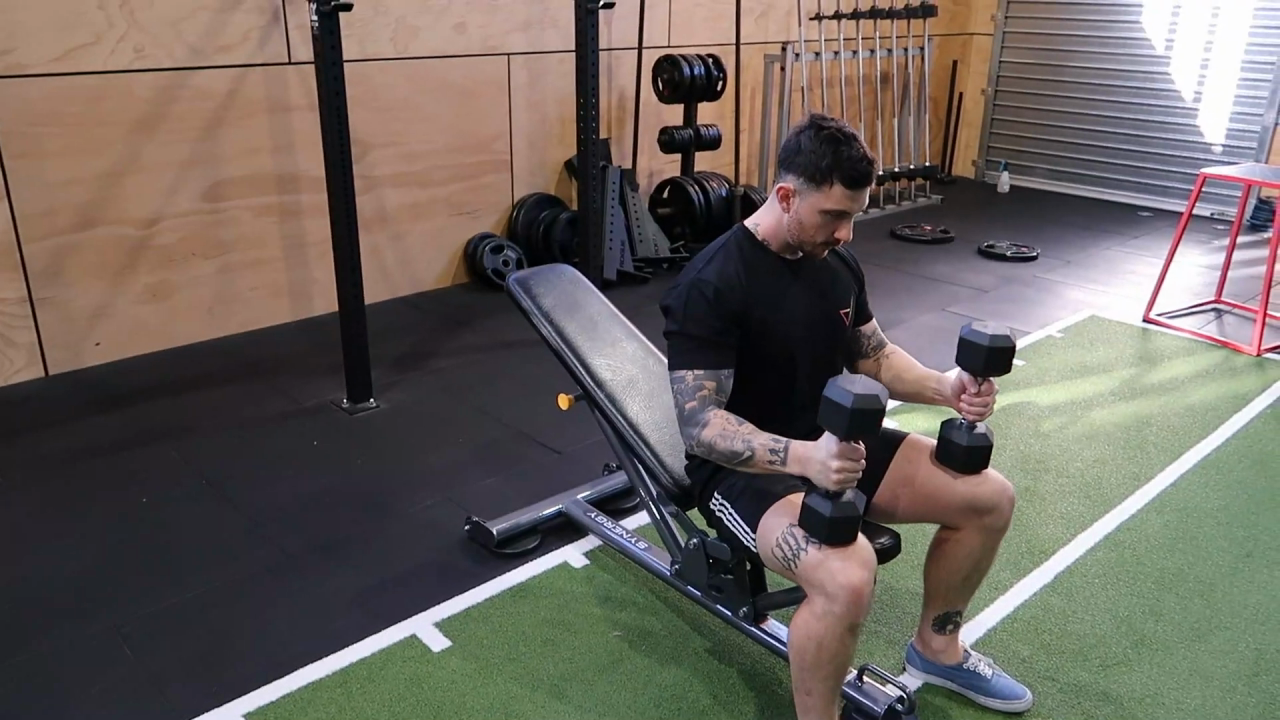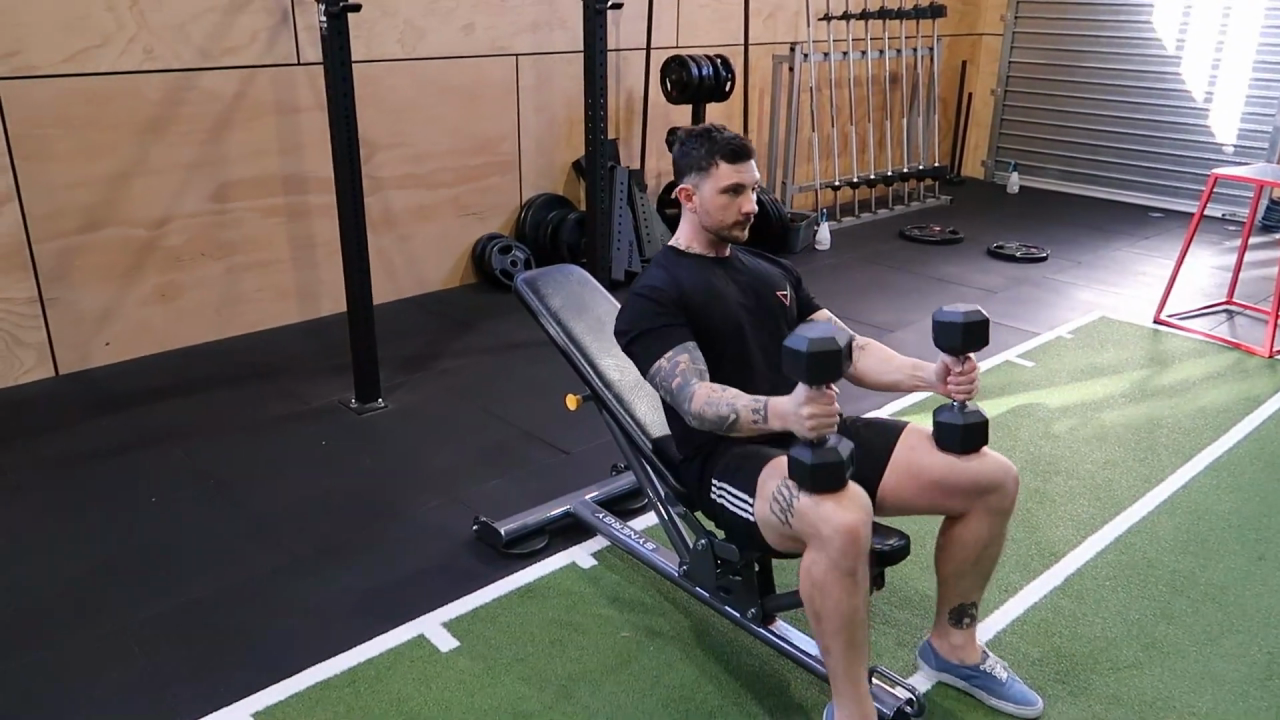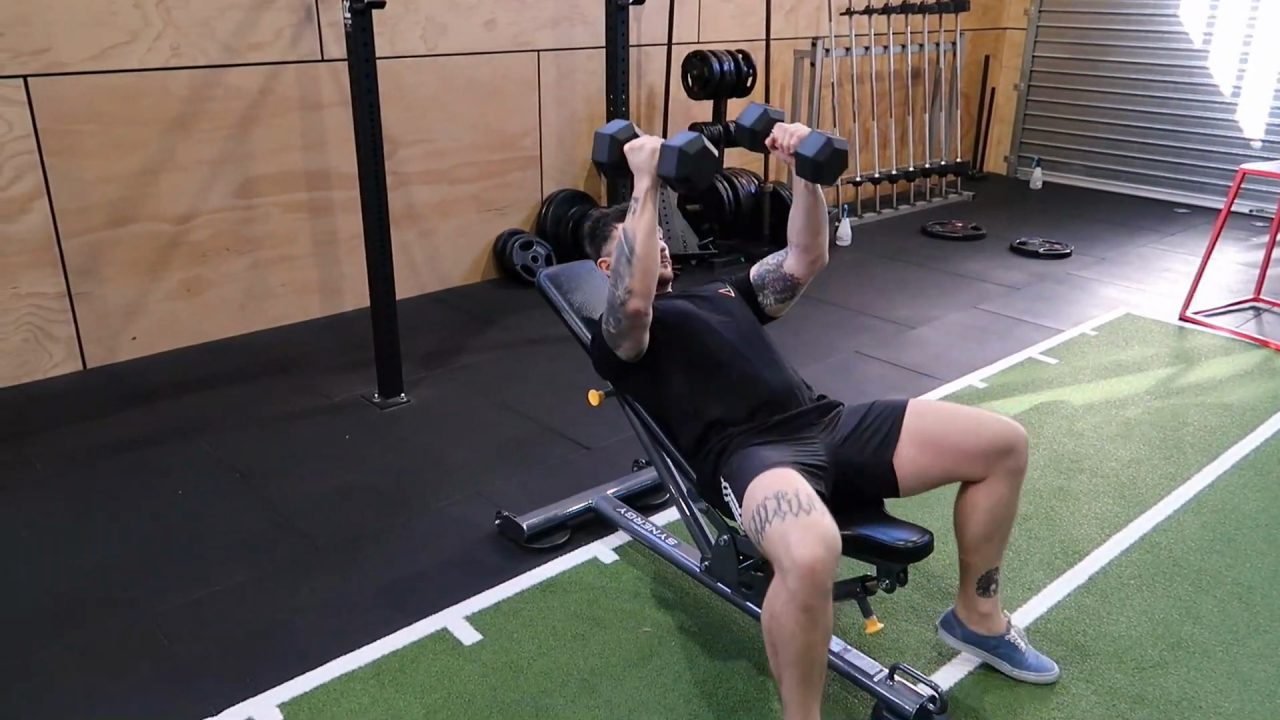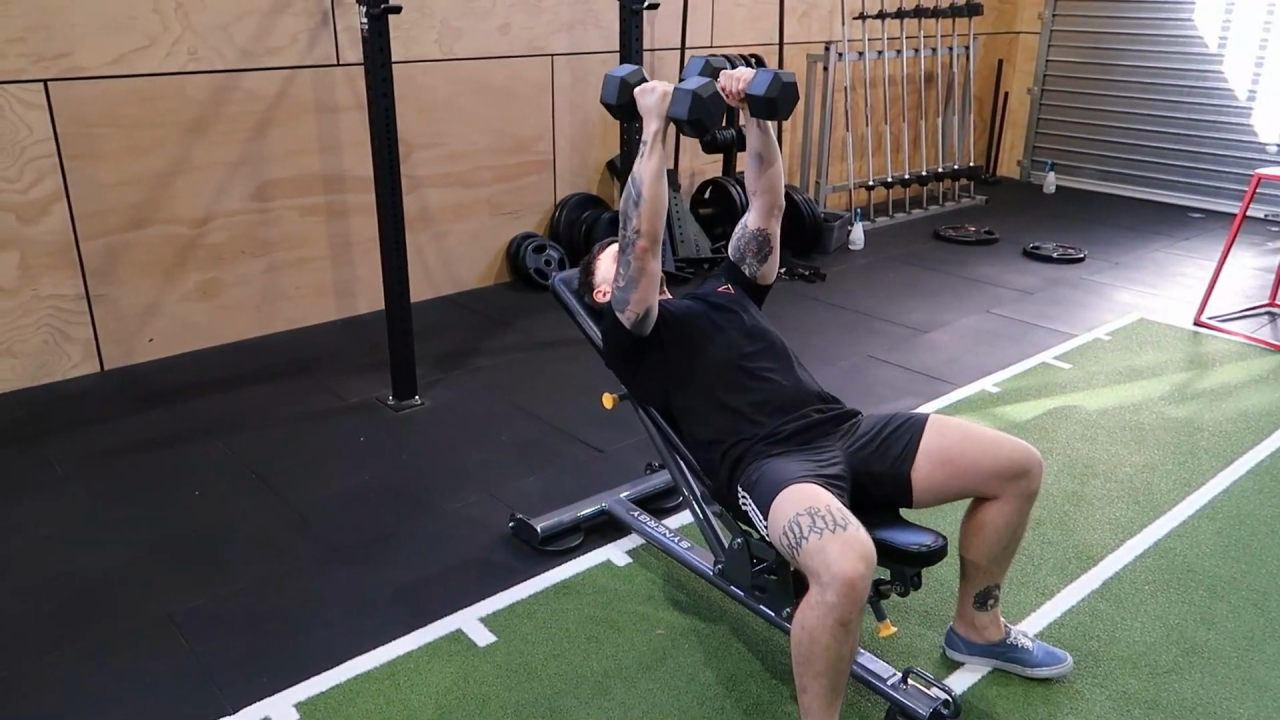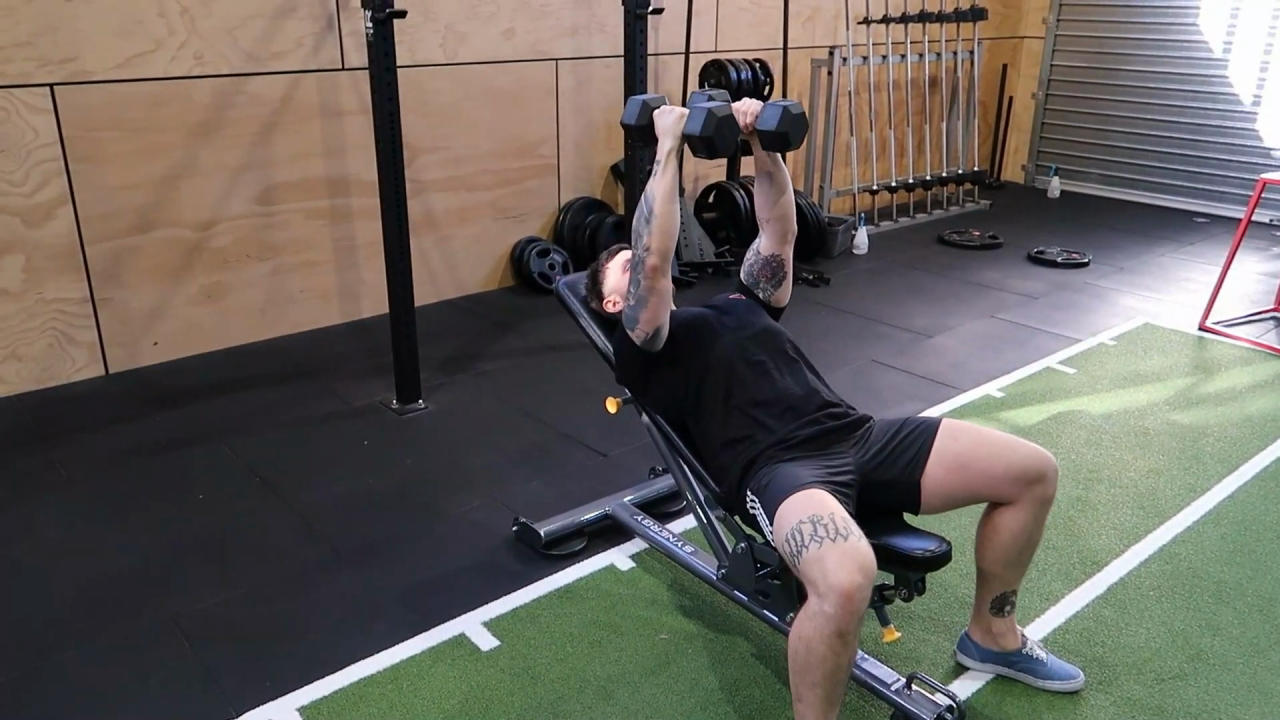
dt=0.7s
person 1, frame 1
left shoulder: (835, 264)
right shoulder: (712, 284)
left elbow: (874, 358)
right elbow: (699, 425)
left wrist: (945, 387)
right wrist: (803, 459)
left hip: (829, 445)
right hip: (745, 469)
left knee: (989, 498)
right knee: (846, 579)
left ankle: (937, 647)
person 1, frame 2
left shoulder: (769, 269)
right shoulder: (656, 293)
left elbow: (848, 351)
right elbow: (696, 404)
left wrist: (929, 375)
right wrist: (782, 410)
left hip: (818, 438)
right hip: (735, 465)
left knee: (993, 478)
right knee: (843, 519)
left ankle: (951, 645)
person 1, frame 3
left shoulder: (722, 290)
right shoulder: (618, 332)
left elbow: (806, 261)
right elbow: (635, 298)
left wrist: (803, 173)
right wrist: (646, 184)
left hip: (827, 425)
right hip: (747, 455)
left knee: (1003, 444)
right knee: (808, 558)
left ankle: (977, 617)
person 1, frame 4
left shoulder: (724, 289)
right shoulder: (631, 336)
left elbow: (767, 204)
right elbow: (644, 238)
left wrist: (753, 111)
right wrist: (654, 126)
left hip: (843, 432)
right hip: (765, 463)
left knee: (1018, 467)
right knee: (847, 568)
left ankle: (977, 628)
person 1, frame 5
left shoulder: (739, 302)
right shoulder: (643, 347)
left elbow: (780, 230)
right elbow: (653, 259)
left wrist: (762, 141)
right wrist: (667, 147)
left hip: (854, 436)
right hip: (776, 468)
left knee: (1033, 471)
right knee: (845, 580)
left ankle: (992, 633)
